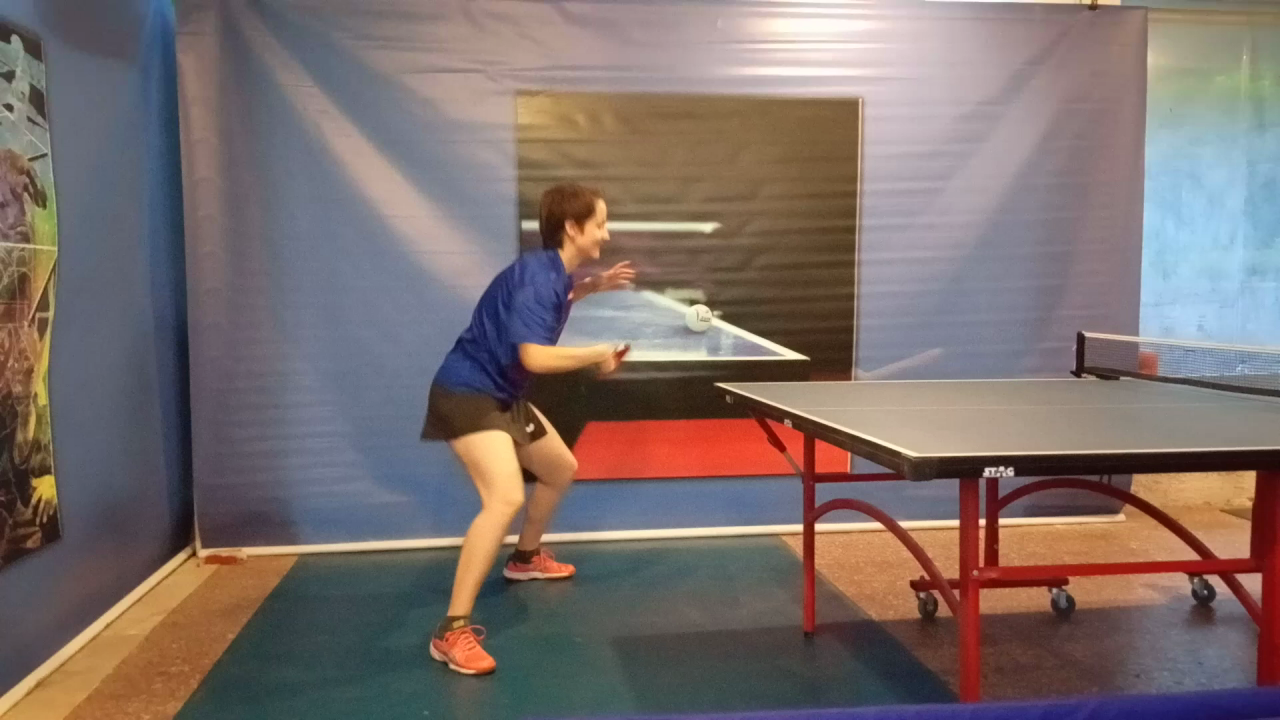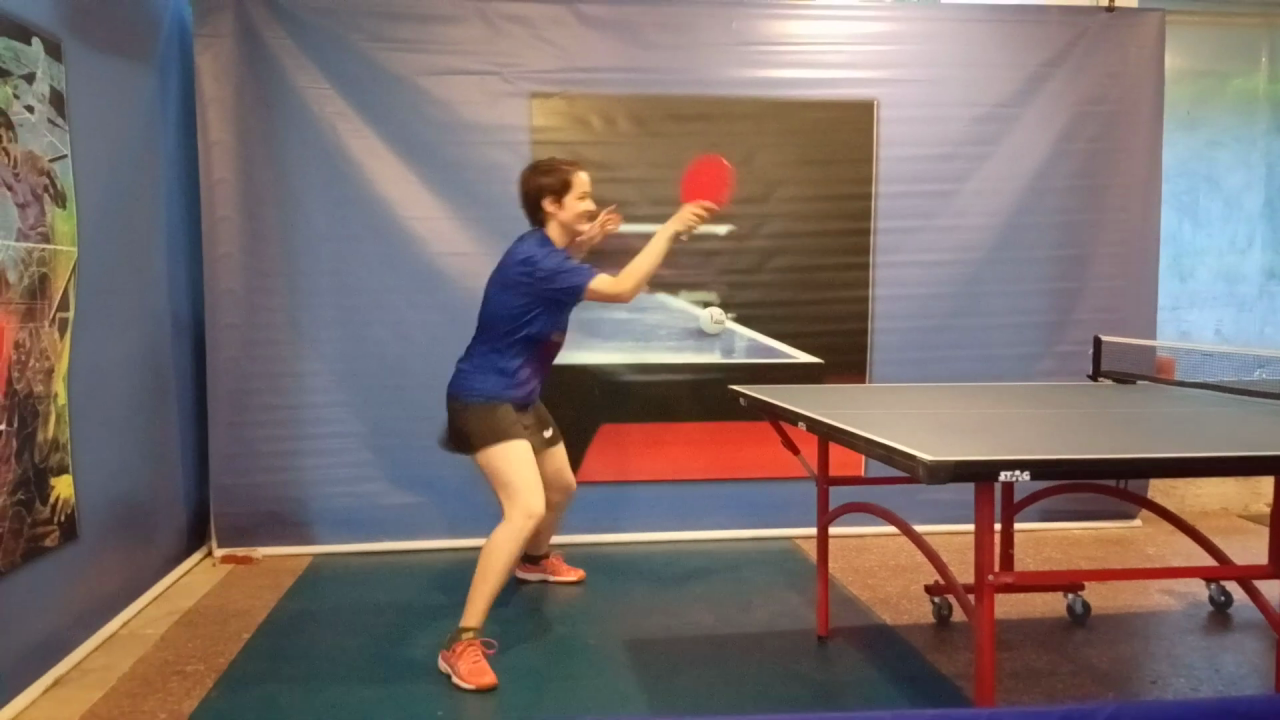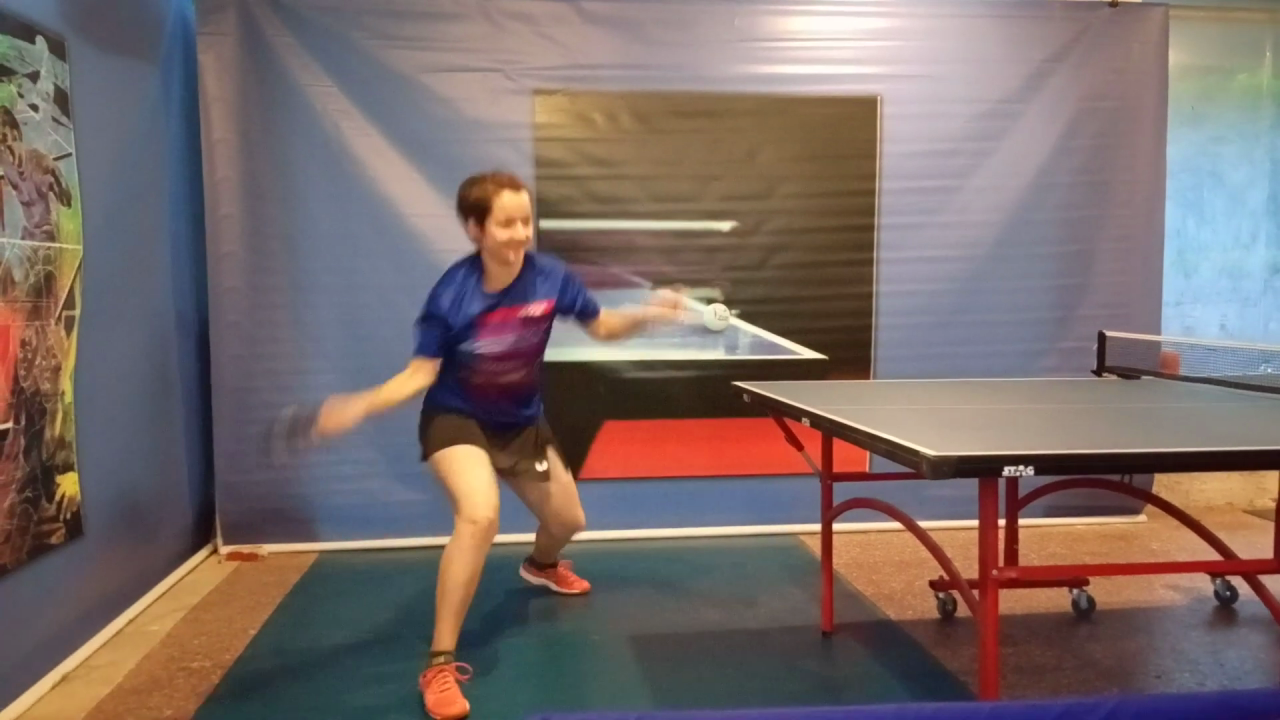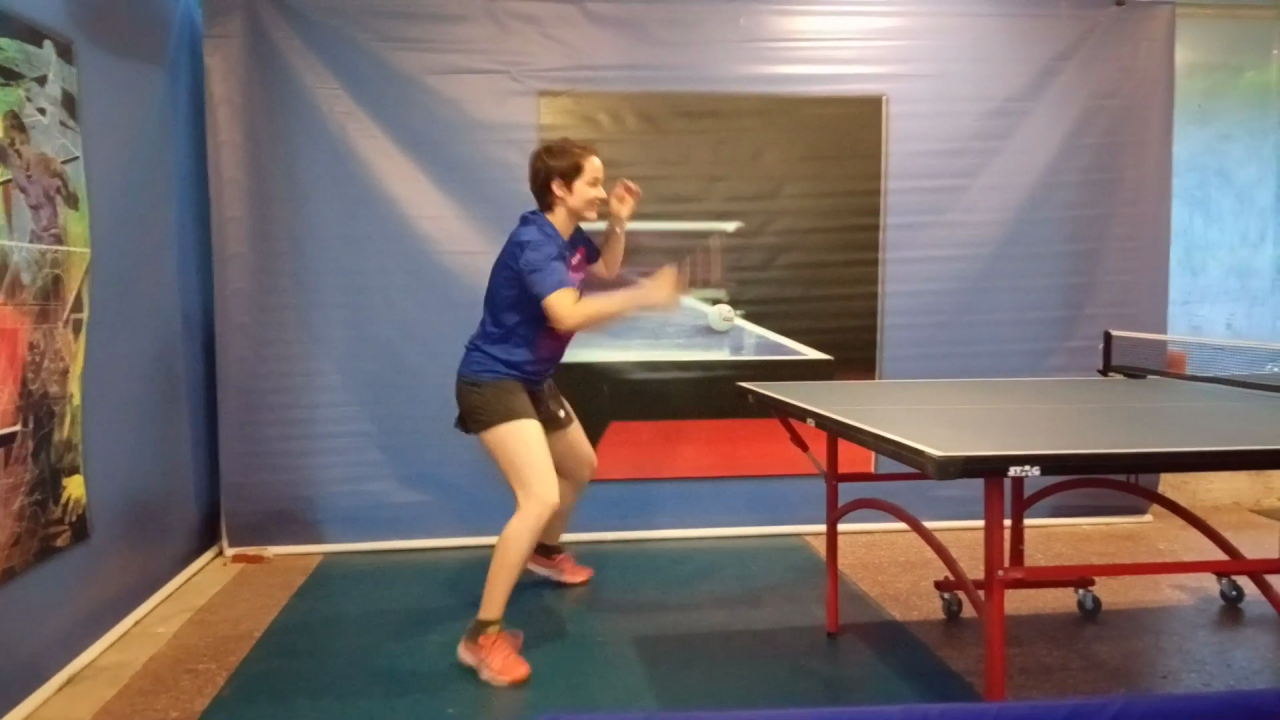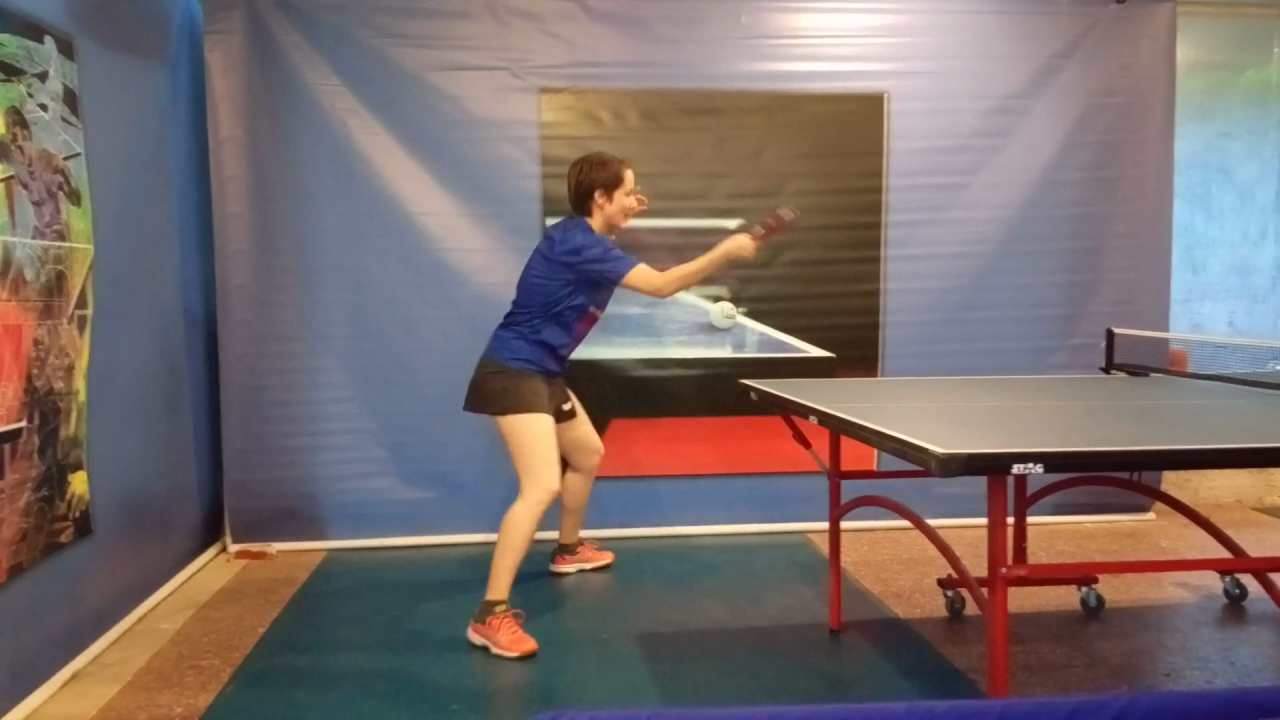
dt=0.5s
person 1, frame 1
left shoulder: (554, 270)
right shoulder: (537, 277)
right elbow: (537, 357)
left wrist: (595, 284)
right wrist: (597, 355)
left hip: (500, 395)
right hip: (465, 394)
left knee: (560, 468)
right knee: (504, 497)
left ankle: (525, 556)
right ankle: (452, 629)
person 1, frame 2
left shoulder: (547, 252)
right shoulder: (535, 259)
left elbow: (565, 278)
right elbow: (620, 289)
left wrist: (588, 245)
right wrist: (671, 228)
left hip: (518, 397)
right hip: (486, 401)
left knee: (560, 486)
right knee: (525, 512)
left ankle: (534, 560)
right ankle: (462, 641)
person 1, frame 3
left shoulder: (553, 275)
right shoulder: (450, 289)
left elbow: (602, 327)
right elbow: (421, 372)
left wrist: (648, 316)
right wrist: (360, 407)
left hip: (522, 421)
right hip: (457, 423)
left knee: (568, 519)
right knee: (479, 517)
left ankle: (542, 564)
right ankle: (439, 665)
person 1, frame 4
left shoulder: (567, 236)
right shoulder: (533, 242)
left elbow: (607, 270)
right elbow: (566, 315)
left wrist: (618, 222)
right wrist: (645, 296)
left hip: (531, 381)
right hip: (494, 383)
left knee: (580, 467)
right knee: (541, 500)
left ankle: (546, 552)
right ankle: (484, 633)
person 1, frame 5
left shoulder: (581, 236)
right shoulder: (580, 242)
left elbow: (610, 269)
right elbow: (659, 284)
left wrist: (623, 223)
right wrist: (724, 251)
left hip: (540, 370)
right hip: (513, 372)
left knee: (587, 455)
right knee: (539, 487)
left ankle: (568, 548)
right ankle: (492, 615)
